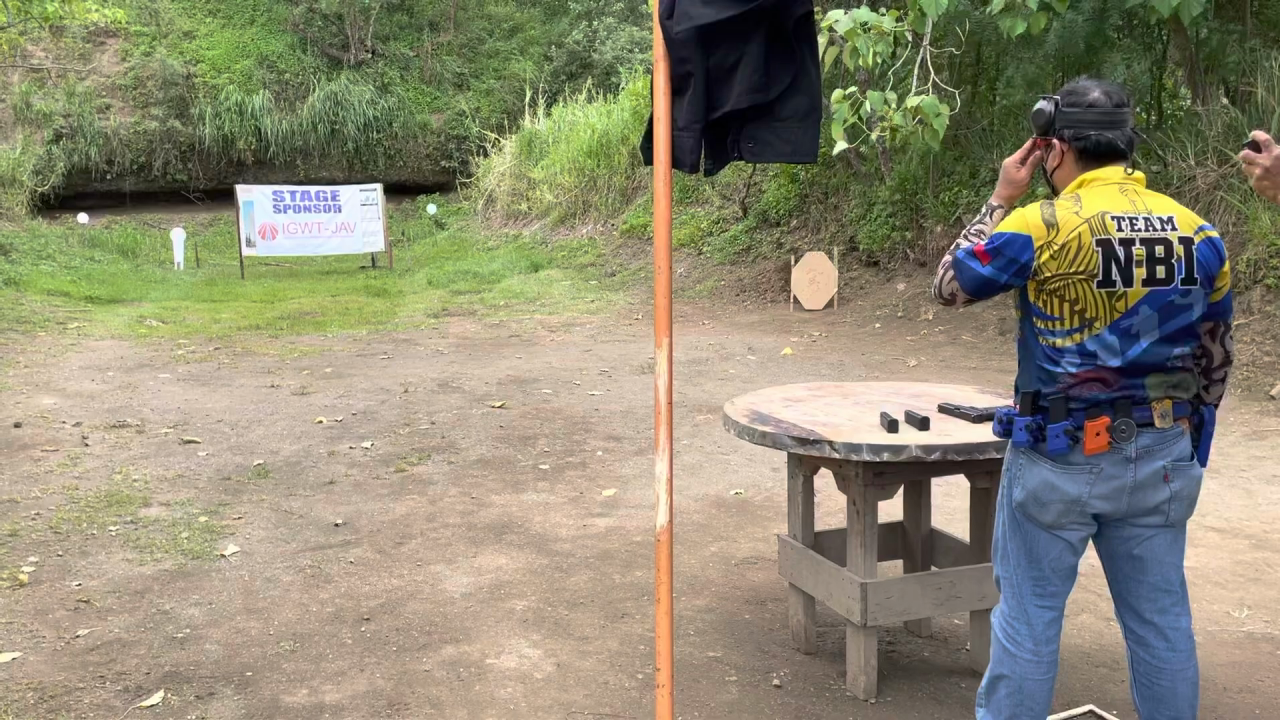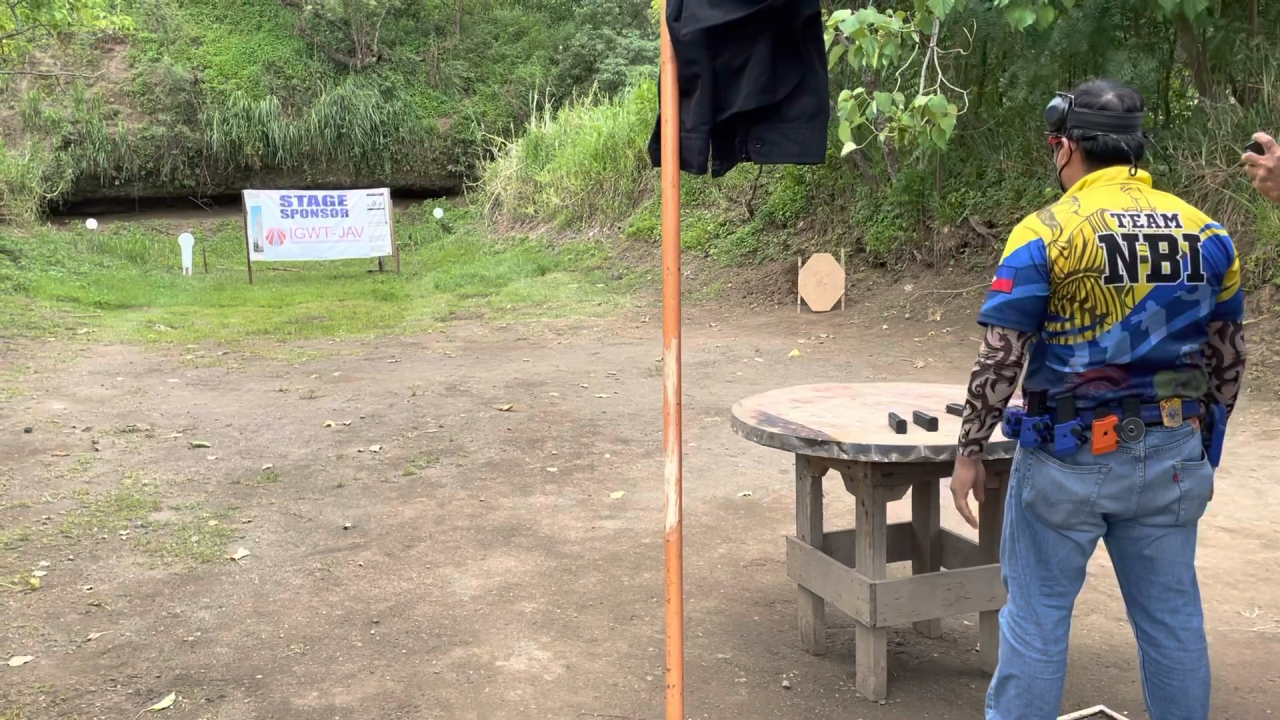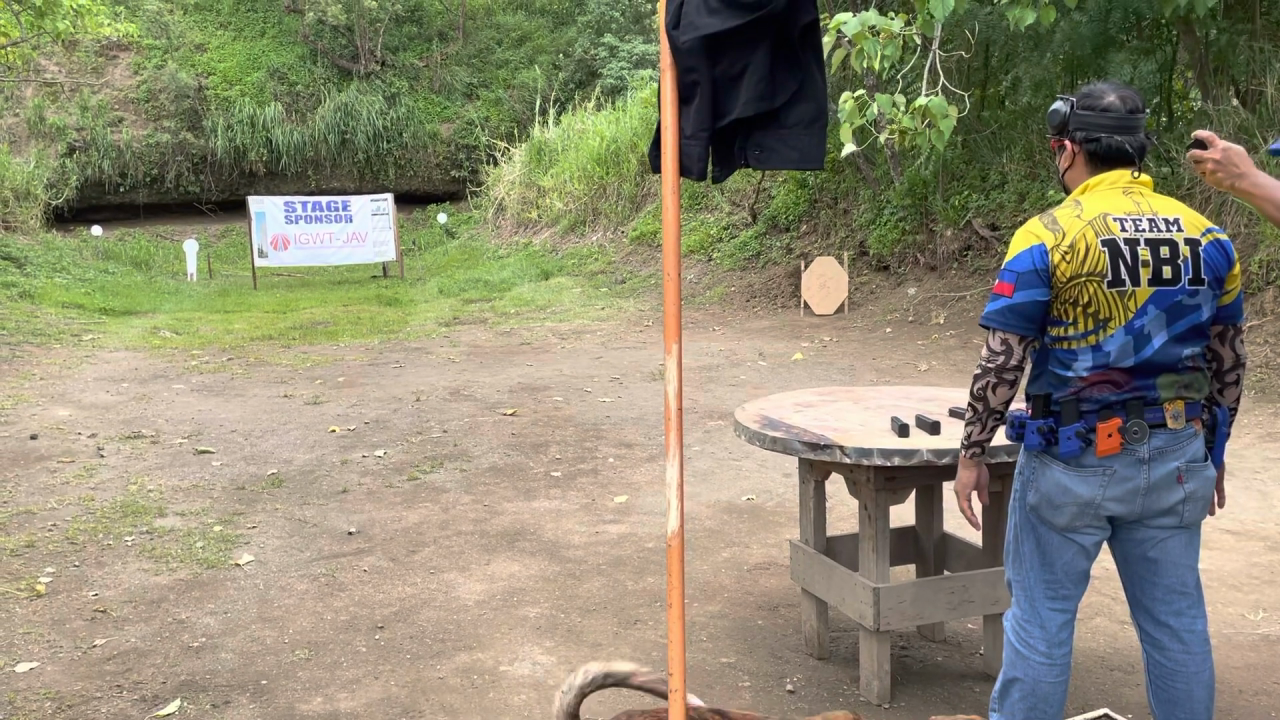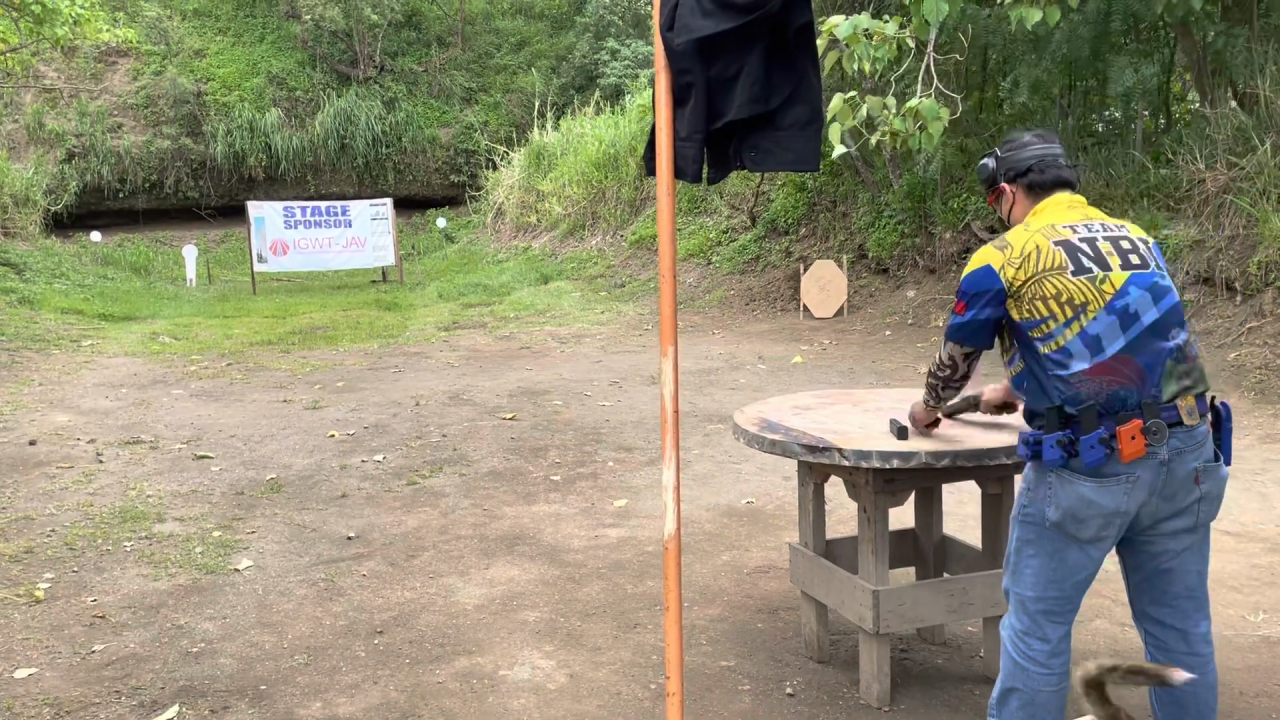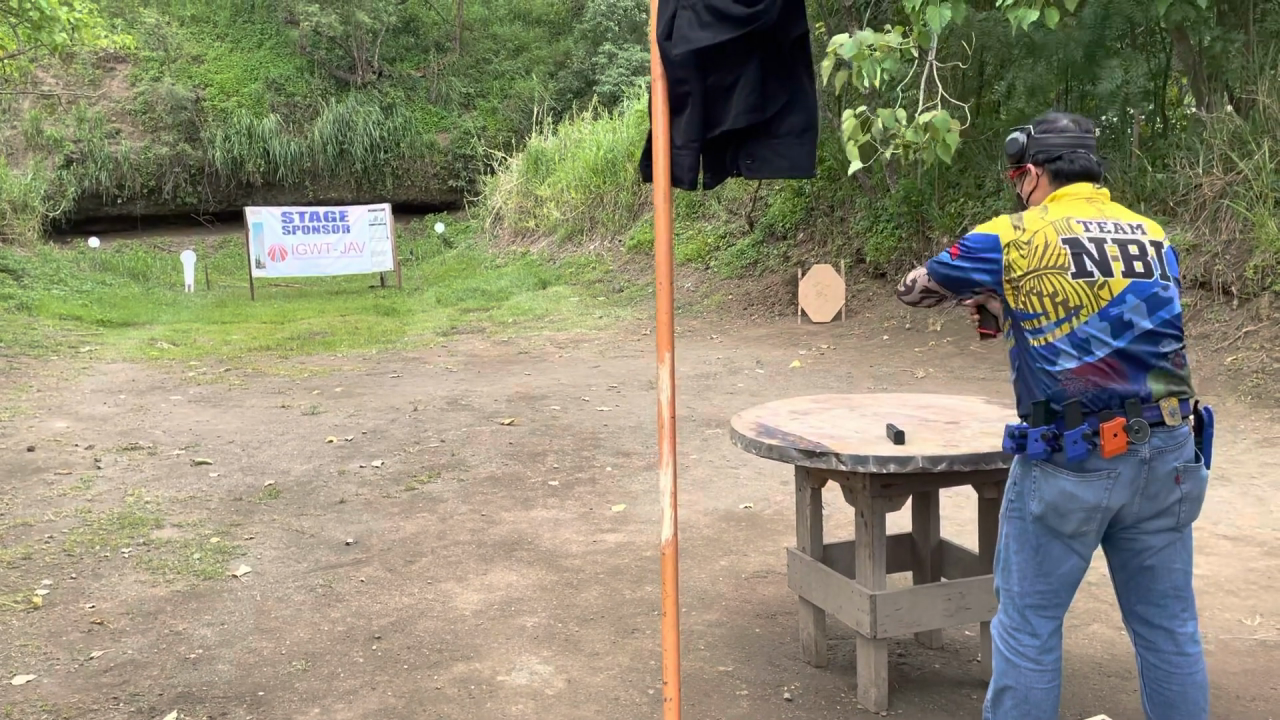
dt=1s
person 1, frame 1
left shoulder: (1038, 226)
right shoulder: (1198, 232)
left elbow: (949, 286)
right elbow: (1215, 358)
left wrist: (1001, 199)
right wrist: (1192, 441)
left hip: (1060, 456)
right hip: (1159, 455)
left knee: (1029, 614)
right knee: (1160, 615)
person 1, frame 2
left shoulder: (1046, 232)
right shoulder: (1206, 232)
left elbow: (1000, 359)
right elbow: (1227, 356)
left wrist: (969, 451)
right wrist: (1205, 439)
left hip: (1070, 457)
right hip: (1171, 455)
left knee: (1037, 614)
right knee: (1172, 615)
person 1, frame 3
left shoulder: (1048, 237)
right shoulder: (1206, 236)
left elbow: (1002, 362)
right elbow: (1228, 359)
left wrist: (972, 453)
right wrist: (1213, 449)
left hip: (1074, 460)
right hip: (1174, 457)
left knee: (1042, 616)
right knee: (1176, 618)
person 1, frame 4
left shoulder: (1001, 259)
right shoulder: (1136, 239)
left elbow: (955, 363)
left wrist: (928, 407)
left hip: (1087, 467)
right hip: (1186, 452)
left knee: (1039, 622)
right knee: (1180, 623)
person 1, frame 5
left shoulder: (1011, 239)
right shoulder: (1152, 235)
left elbow: (913, 288)
left wrist: (986, 293)
left hip: (1071, 463)
right hip: (1166, 453)
left knee: (1028, 622)
right knee: (1168, 624)
